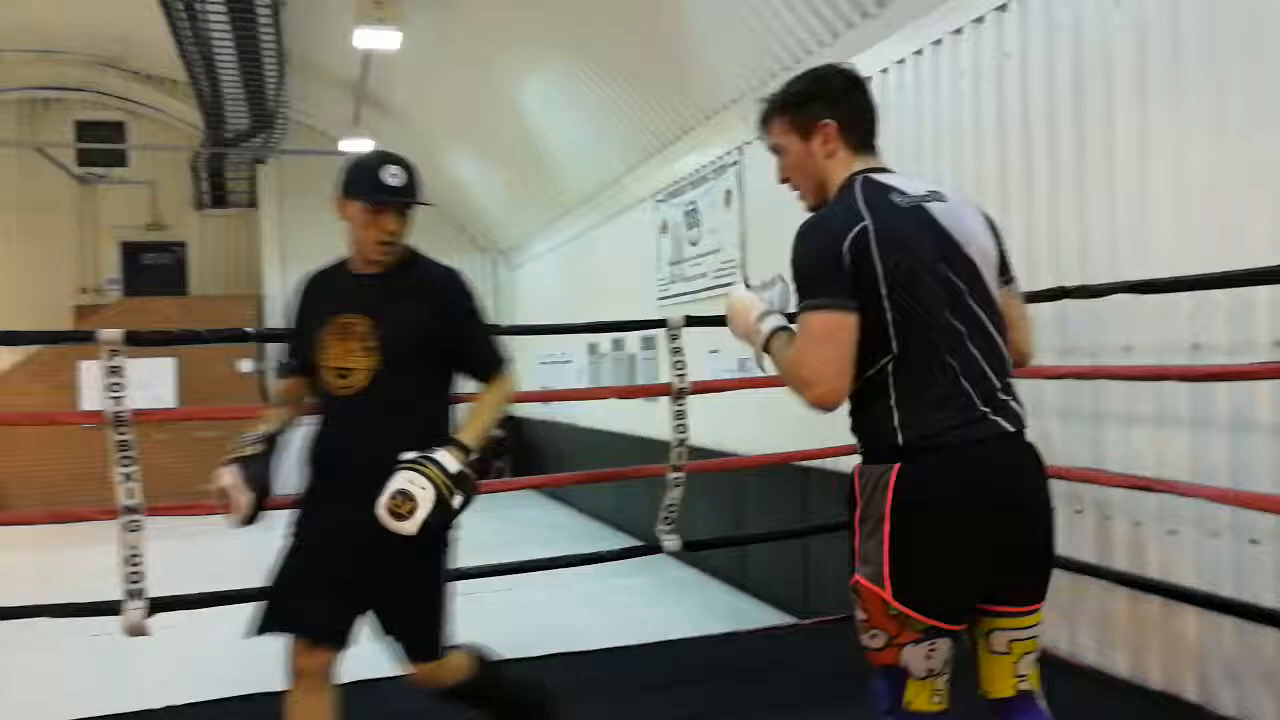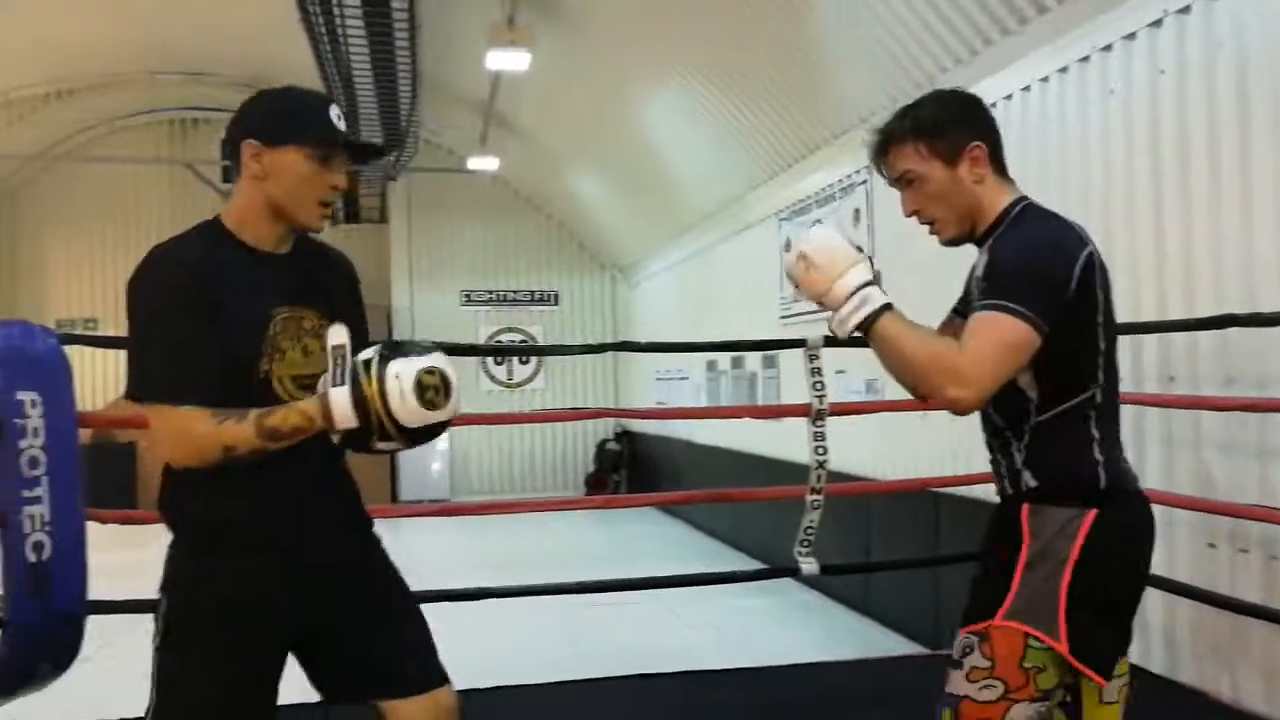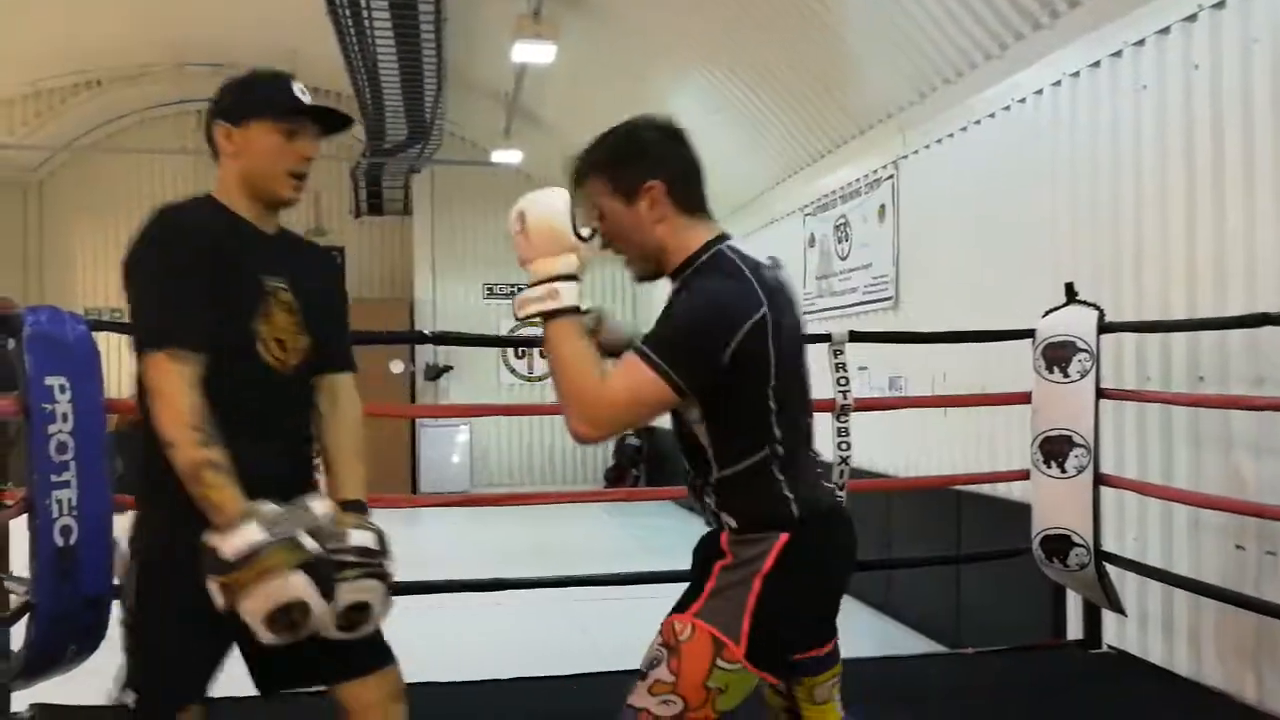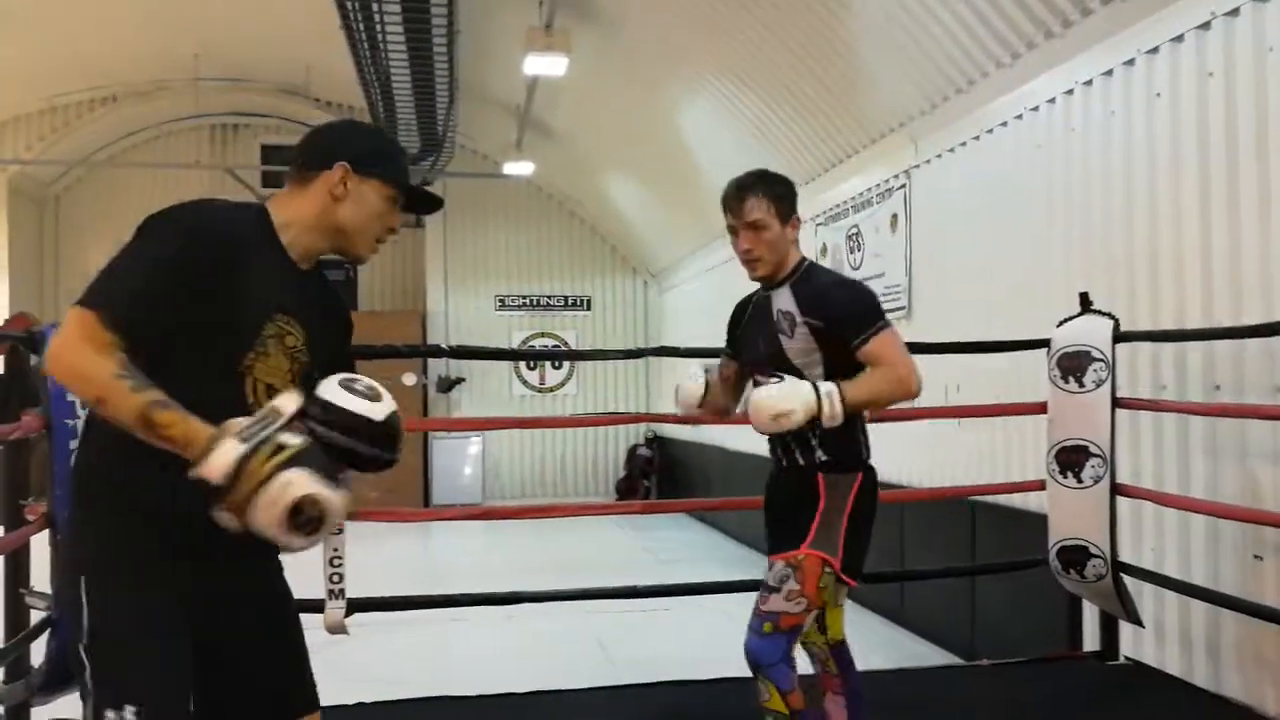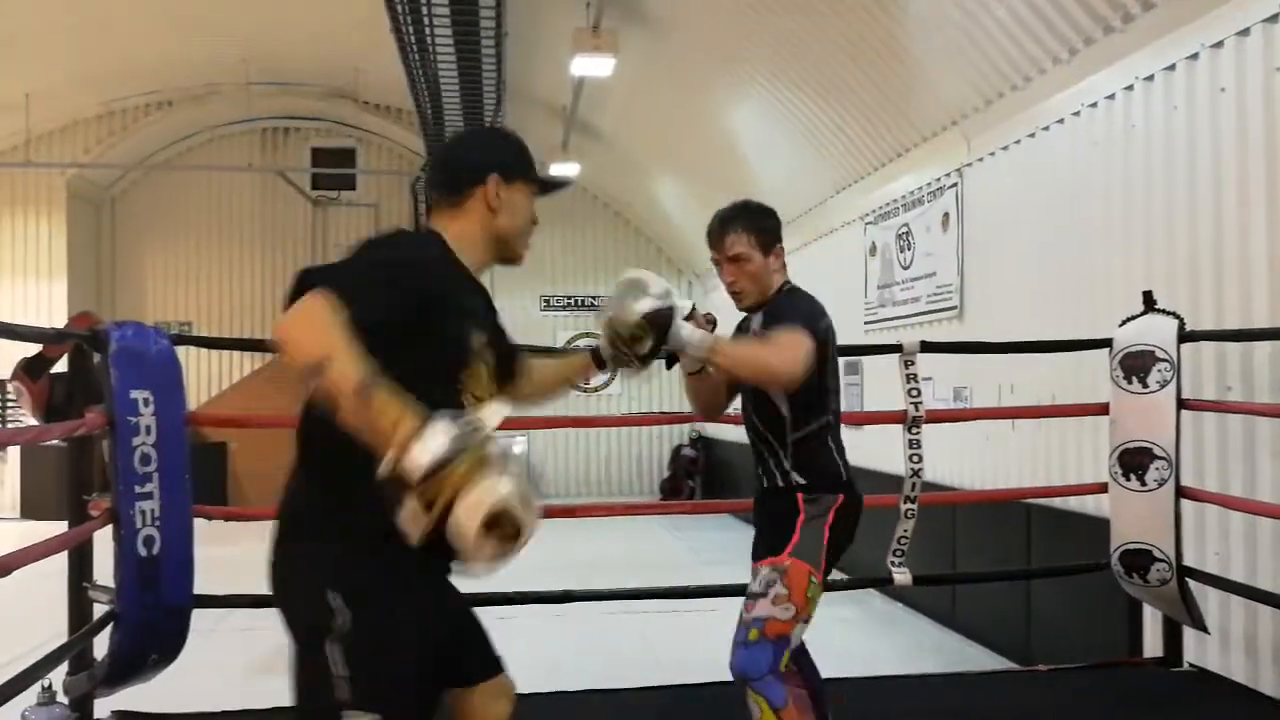
dt=1s
person 1, frame 1
left shoulder: (437, 288)
right shoulder: (322, 289)
left elbow: (498, 386)
left wrist: (451, 459)
right wrist: (257, 442)
left hip: (410, 507)
right hip: (330, 500)
left knee: (429, 663)
right knee: (309, 664)
person 1, frame 2
left shoulder: (333, 272)
right shoulder: (178, 272)
right elbow: (181, 438)
left wrist: (400, 401)
right wrist: (332, 410)
left hip: (338, 541)
right hip: (225, 561)
person 1, frame 3
left shoulder: (313, 266)
right shoulder: (180, 237)
left elbow: (335, 390)
right elbow: (173, 394)
left wrist: (350, 513)
right wrist: (237, 527)
left hip: (294, 521)
right hip: (188, 526)
person 1, frame 4
left shoulder: (324, 309)
right shoulder: (199, 235)
right elbow: (73, 354)
left wrist: (347, 445)
right wrist: (209, 446)
left hip: (236, 546)
right hip: (130, 543)
person 1, frame 5
left shoulder: (469, 306)
right shoulder: (402, 278)
left elbow: (516, 381)
right elbow: (306, 334)
left wrist: (606, 354)
right wrist: (420, 445)
left hip: (399, 564)
right hip: (343, 567)
person 2, frame 1
left shoulder: (830, 232)
right shoulder: (966, 212)
left elbow: (823, 387)
right elbow: (1019, 348)
left wrist: (765, 327)
left hip: (921, 482)
right hip: (1011, 469)
person 2, frame 2
left shoulder: (1038, 245)
right shoulder: (1007, 256)
left elbow: (961, 384)
right elbow: (930, 374)
left wrist: (856, 297)
right wrist: (857, 299)
left hip: (1069, 528)
right hip: (1084, 525)
person 2, frame 3
left shoulder: (716, 300)
right shoulder: (741, 279)
left elbow: (590, 418)
left wrist: (553, 283)
right wrist: (621, 347)
left hip: (775, 552)
right hip: (814, 535)
person 2, frame 4
left shoulder: (837, 295)
right shoulder: (748, 312)
left elbow: (904, 381)
right elbow: (733, 396)
left wrist: (815, 401)
right wrist: (708, 396)
left hip: (835, 487)
right hip: (789, 485)
left knee: (768, 645)
right knee: (821, 639)
person 2, frame 5
left shoulder: (800, 312)
right shoulder: (750, 324)
left elbow: (785, 370)
right elbow: (708, 409)
left wrist: (695, 342)
right wrist: (695, 351)
left hip: (817, 506)
right hip: (786, 502)
left knee: (752, 662)
right knee: (775, 643)
